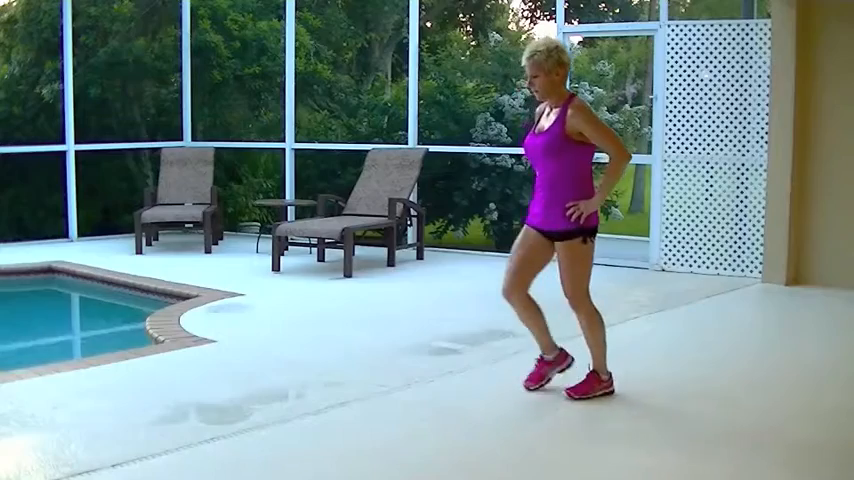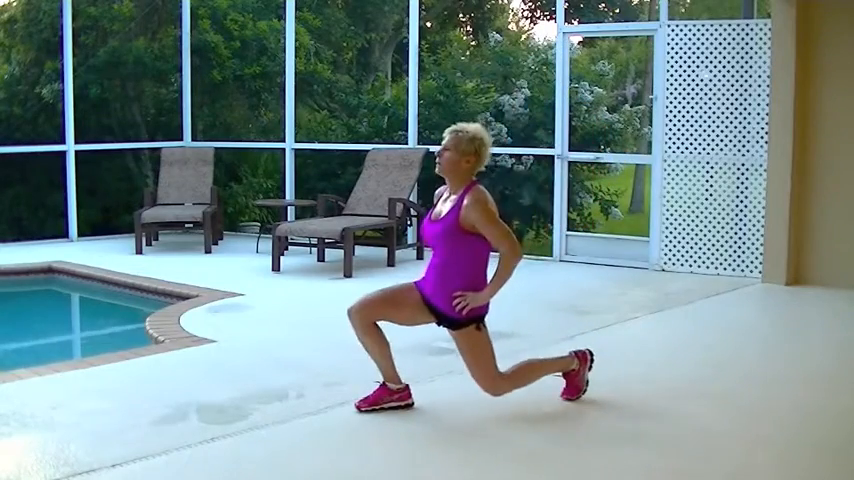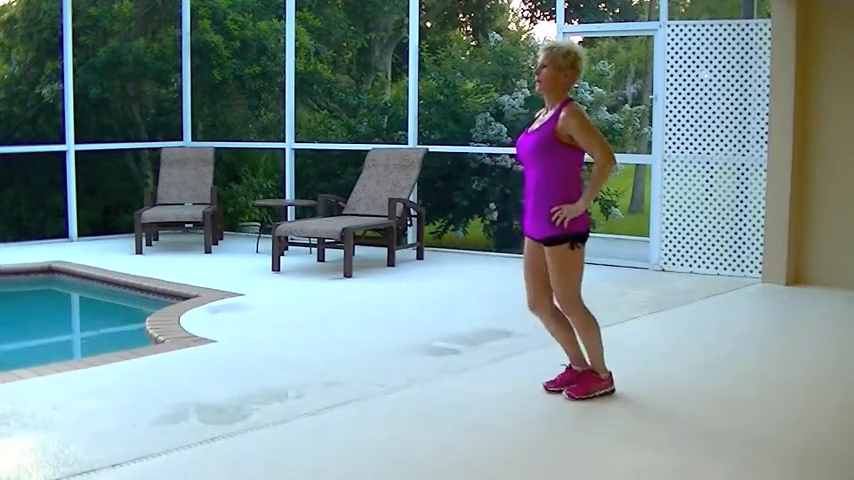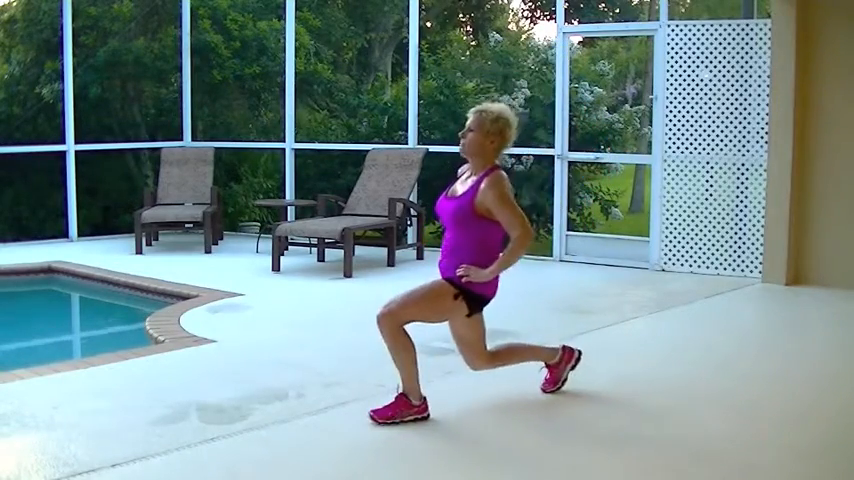
dt=1s
person 1, frame 1
left shoulder: (576, 112)
right shoulder: (542, 111)
left elbow: (620, 155)
left wrist: (595, 200)
left hip: (572, 220)
right hip: (540, 217)
left knee: (577, 299)
right knee: (512, 289)
left ankle: (601, 376)
right ankle: (552, 354)
person 1, frame 2
left shoulder: (475, 201)
right shoulder: (441, 194)
left elbow: (512, 251)
left wrist: (486, 294)
left hip: (460, 305)
right hip: (429, 292)
left knee: (495, 385)
right knee: (359, 312)
left ankle: (574, 362)
right ankle: (395, 388)
person 1, frame 3
left shoulder: (570, 115)
right shoulder: (542, 115)
left elbow: (606, 160)
left wrist: (580, 205)
left hip: (562, 225)
right hip: (535, 223)
left knee: (569, 304)
right knee: (538, 303)
left ankle: (601, 376)
right ankle: (579, 367)
person 1, frame 4
left shoulder: (492, 184)
right shoulder: (465, 173)
left elbow: (523, 235)
left wrist: (491, 271)
left hip: (469, 284)
right hip: (456, 280)
left knee: (388, 317)
right knee: (480, 361)
left ankle: (413, 401)
right ankle: (559, 356)
